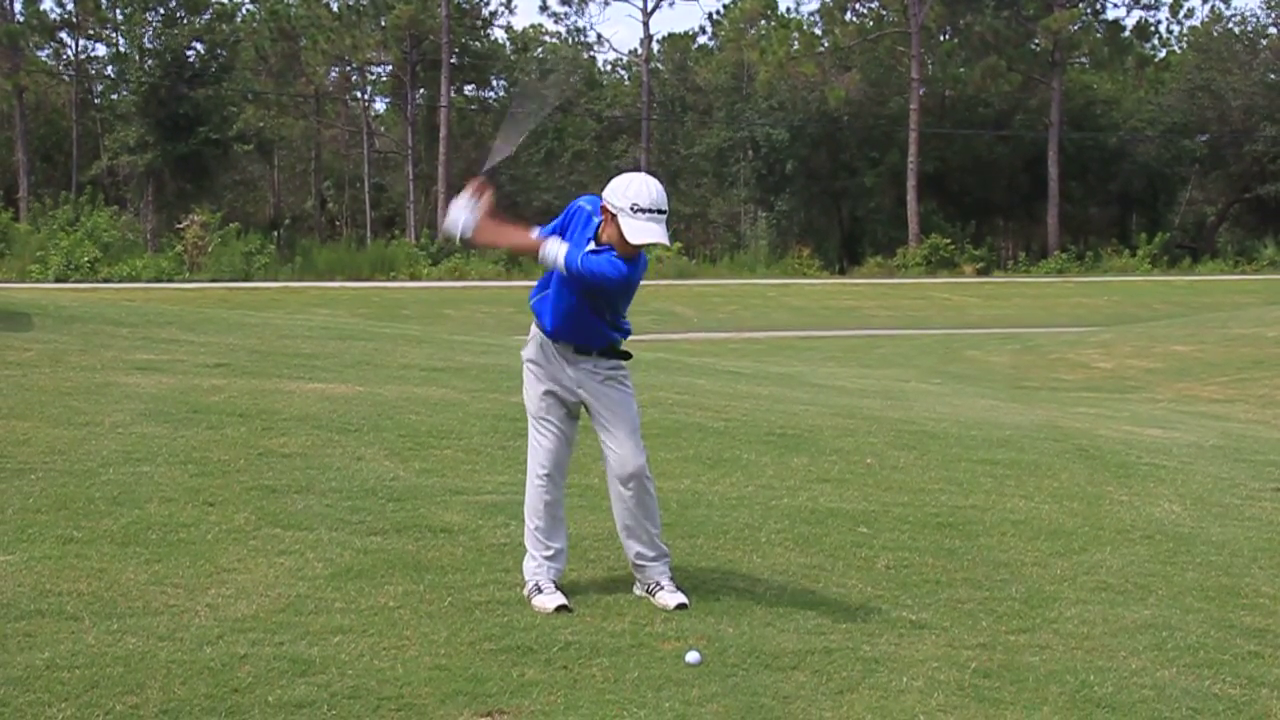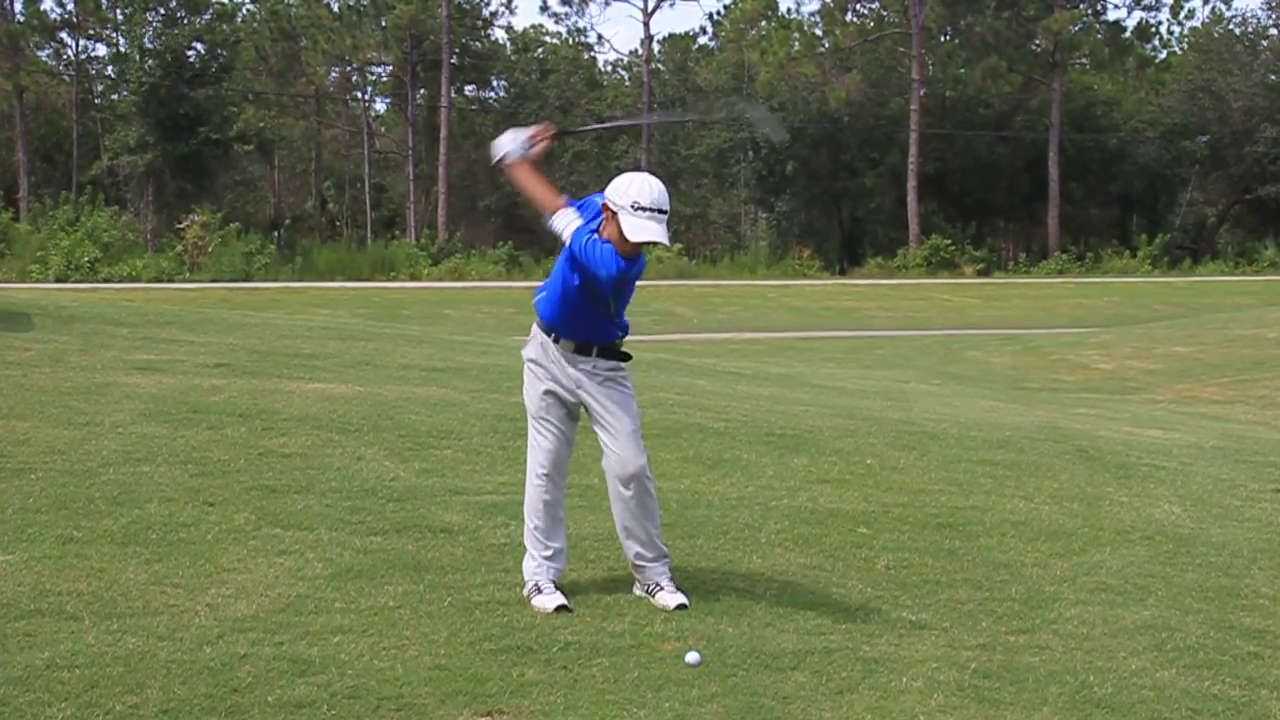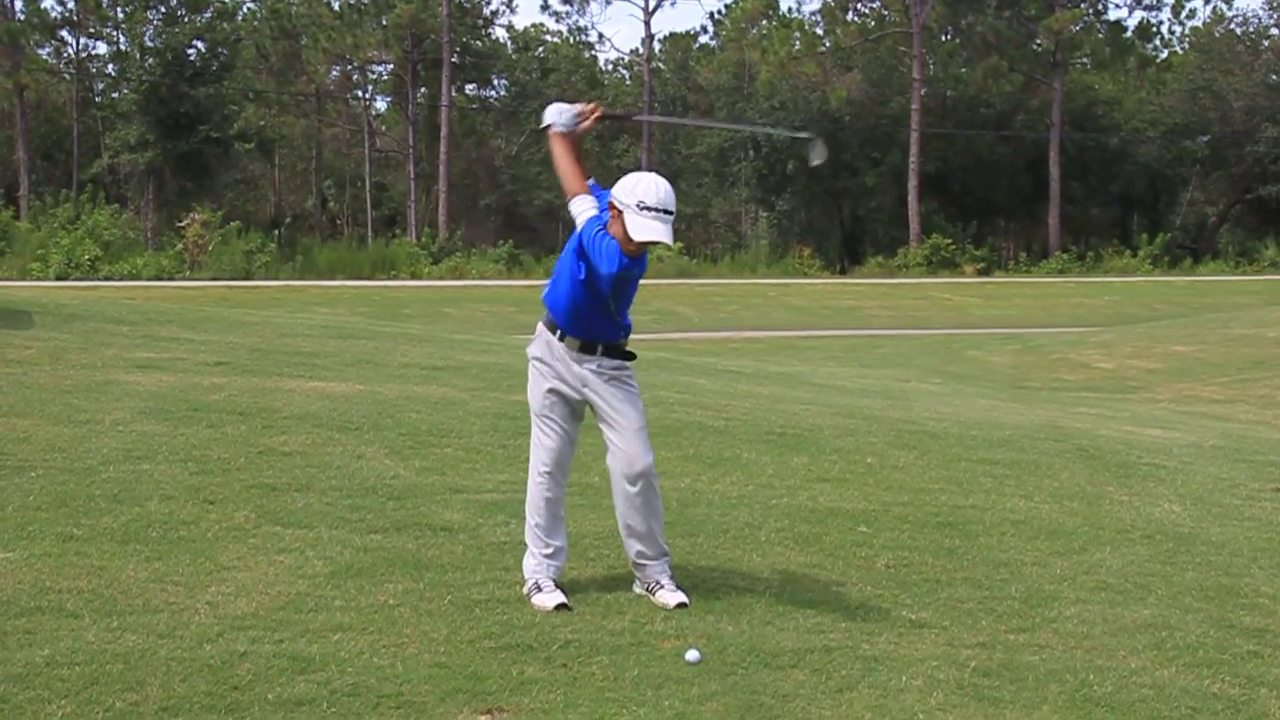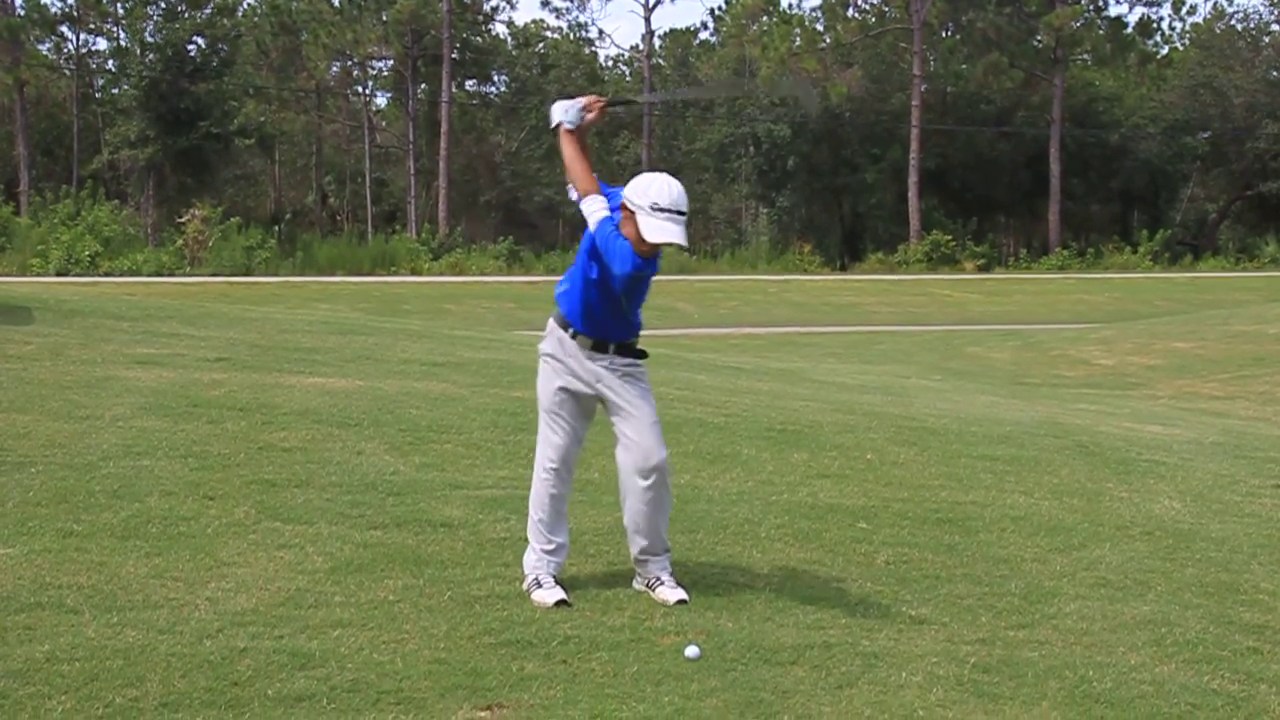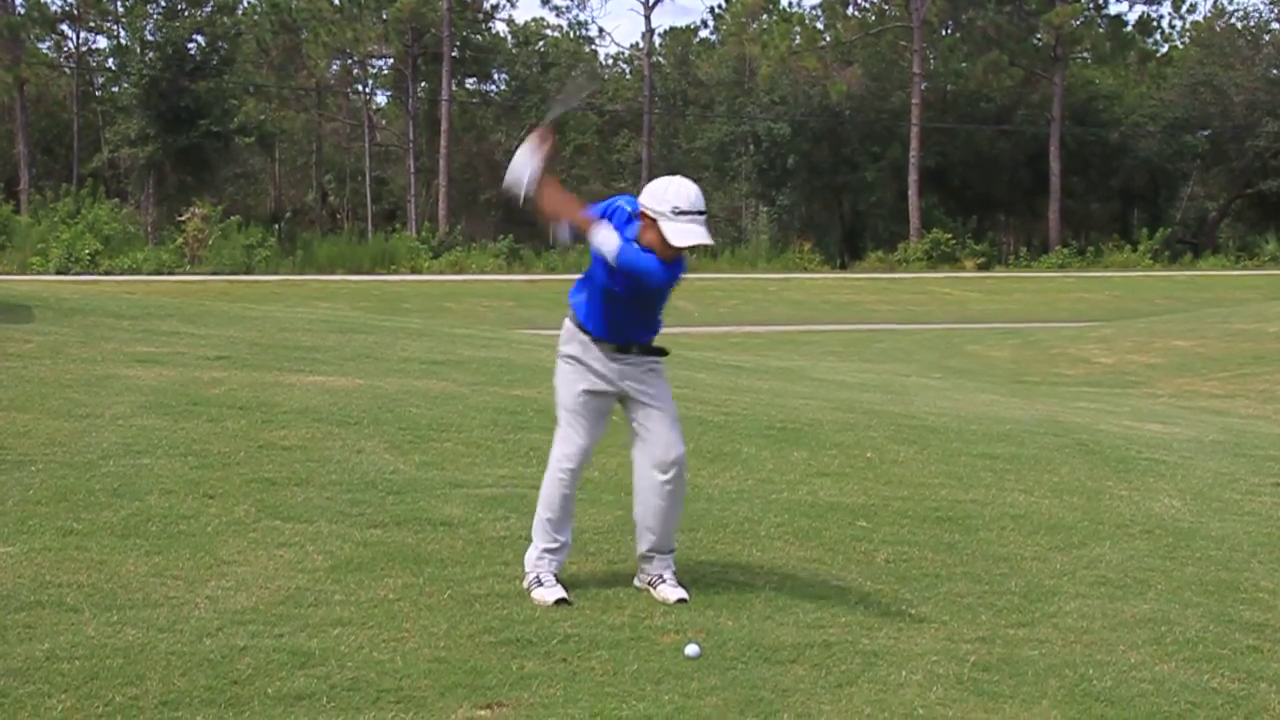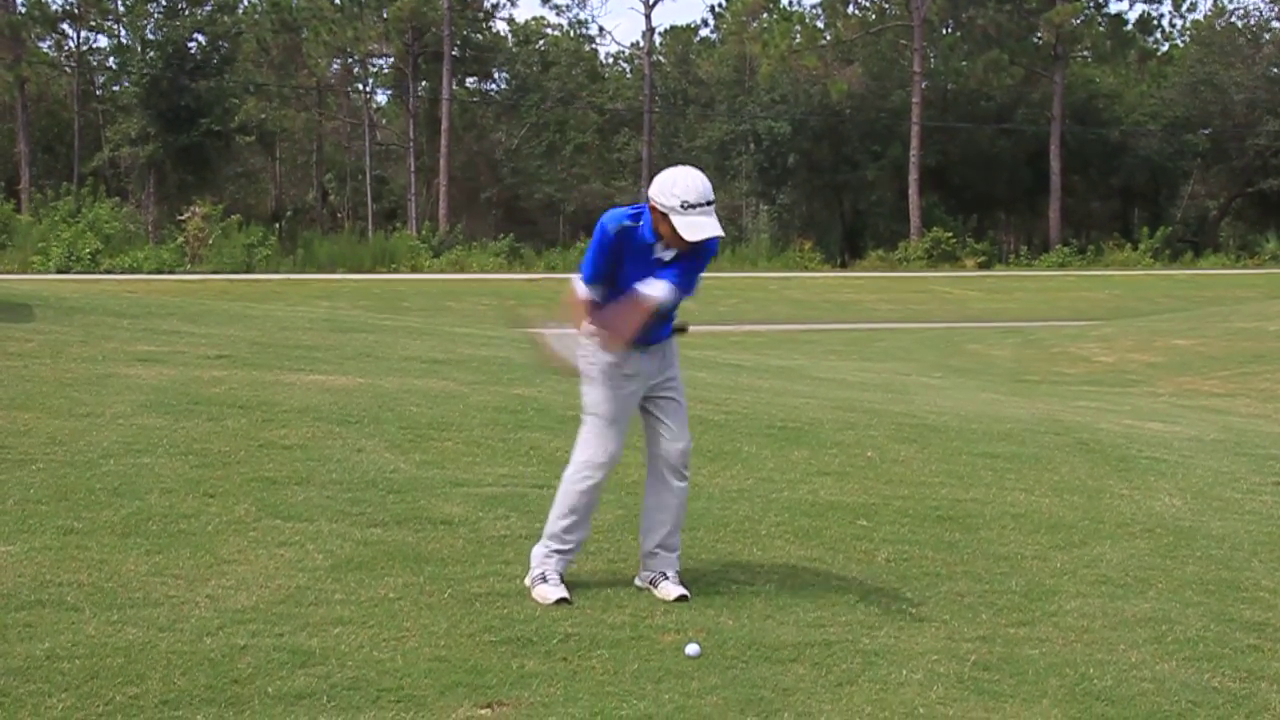
dt=0.1s
person 1, frame 1
left shoulder: (623, 270)
right shoulder: (584, 209)
left elbow: (542, 250)
right elbow: (541, 238)
left wrist: (476, 225)
right wrist: (480, 216)
left hip: (597, 367)
right hip: (547, 354)
left knee: (629, 466)
right knee: (546, 468)
left ankle: (652, 574)
right ankle: (540, 576)
person 1, frame 2
left shoulder: (614, 267)
right shoulder: (598, 207)
left elbow: (558, 211)
right elbow: (562, 209)
left wrist: (518, 158)
right wrist: (523, 159)
left hip: (598, 366)
right hip: (547, 351)
left knee: (628, 467)
right knee: (546, 466)
left ankle: (652, 574)
right ankle: (541, 574)
person 1, frame 3
left shoulder: (618, 265)
right shoulder: (607, 206)
left elbow: (578, 192)
right elbow: (582, 188)
left wrist: (562, 129)
right wrist: (564, 133)
left hip: (604, 363)
right hip: (552, 349)
left knee: (635, 464)
right knee: (549, 463)
left ankle: (651, 571)
right ankle: (541, 572)
person 1, frame 4
left shoulder: (630, 265)
right shoulder: (617, 204)
left elbow: (587, 191)
right elbow: (587, 187)
left wrist: (570, 125)
right wrist: (569, 129)
left hip: (618, 361)
right hip: (565, 348)
left knee: (647, 459)
right knee: (555, 458)
left ankle: (653, 568)
right ankle: (541, 568)
person 1, frame 5
left shoulder: (663, 267)
right shoulder: (622, 211)
left elbow: (584, 222)
right elbow: (575, 213)
left wrist: (535, 178)
right wrist: (536, 177)
left hip: (639, 361)
right hip: (587, 351)
left knee: (667, 458)
right knee: (570, 457)
left ankle: (655, 567)
right ankle: (541, 566)
person 1, frame 6
left shoulder: (702, 245)
right shoulder: (617, 225)
left elbow: (649, 301)
right elbow: (585, 291)
left wrist: (612, 325)
right wrist: (591, 330)
left hip: (657, 352)
right hip: (611, 354)
left knee: (673, 457)
right knee: (596, 456)
left ankle: (658, 567)
right ankle: (547, 565)
